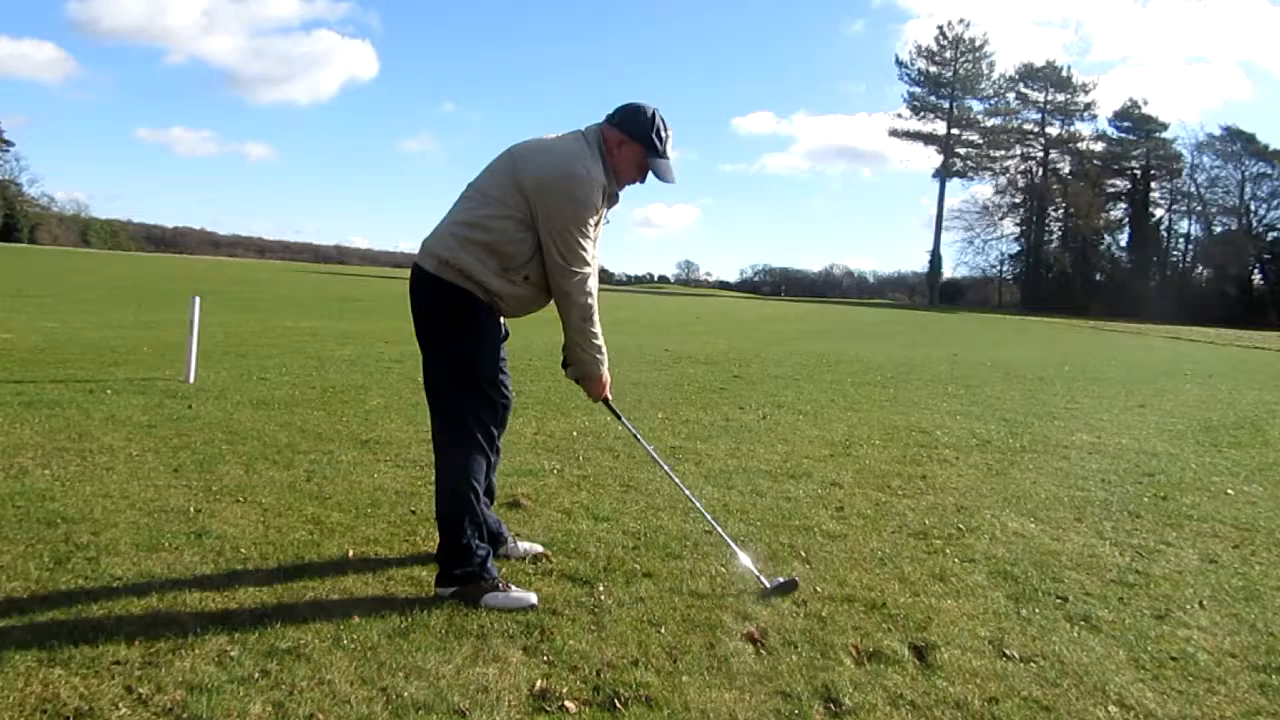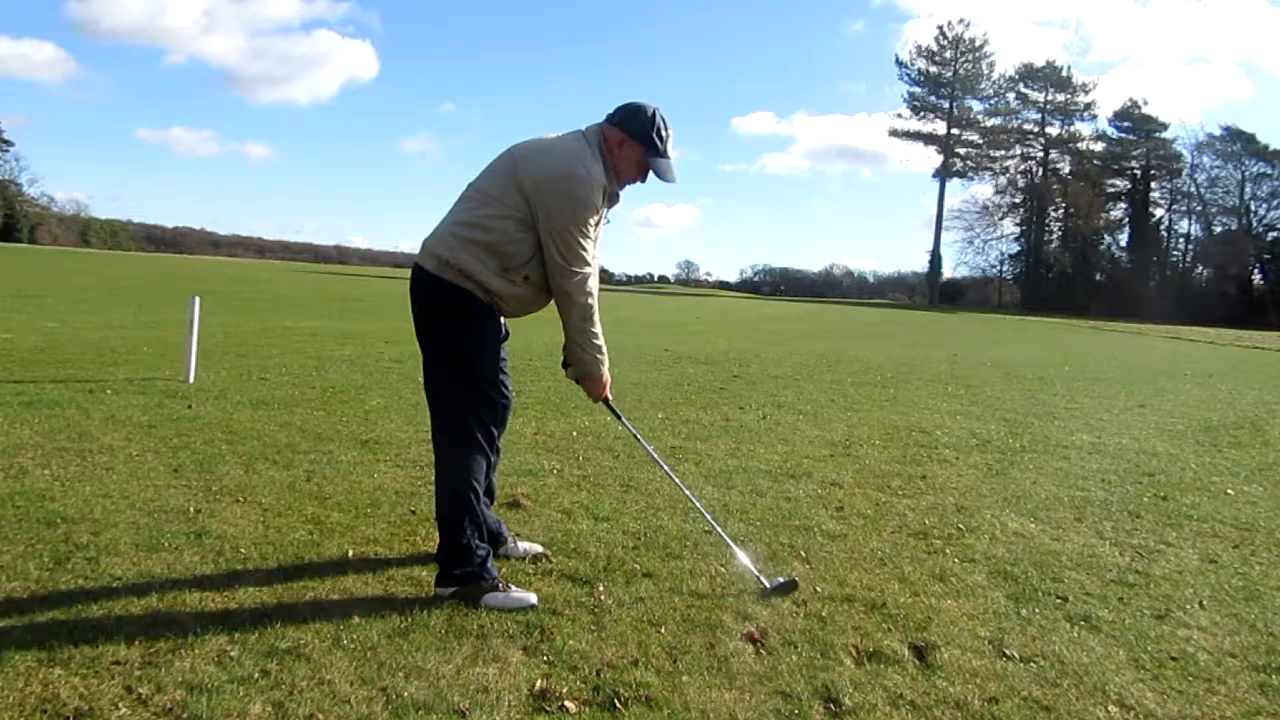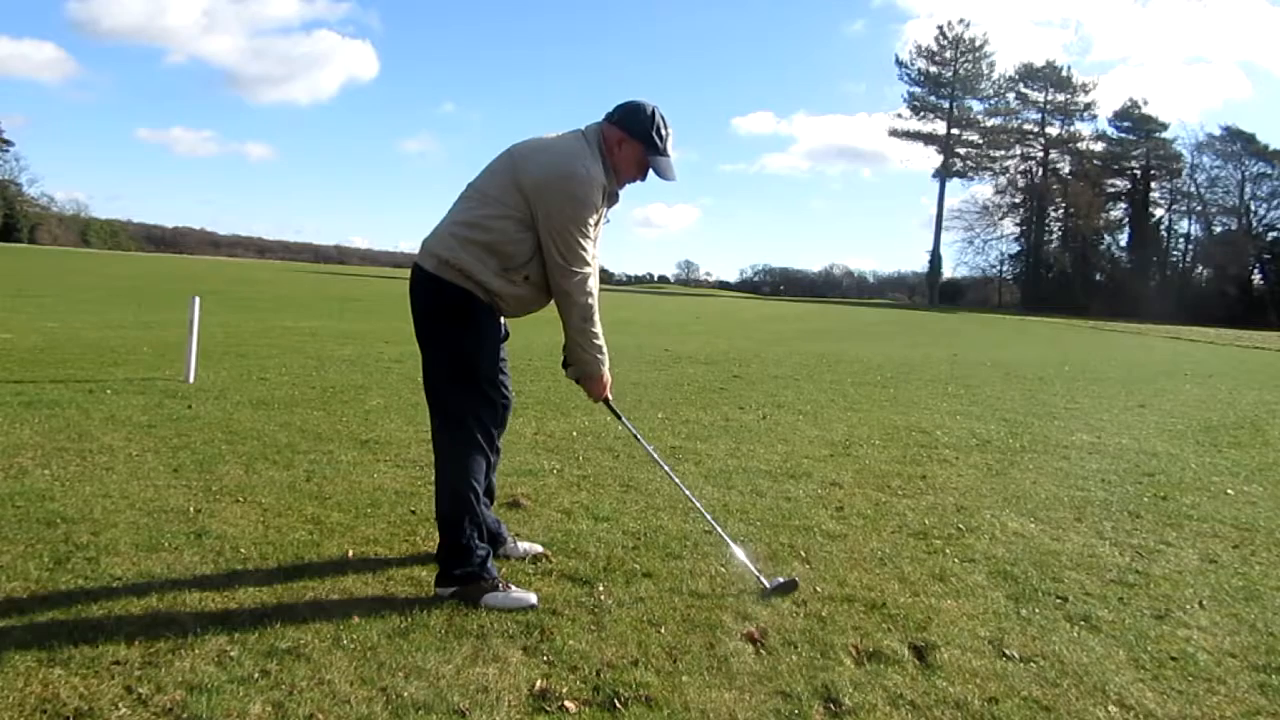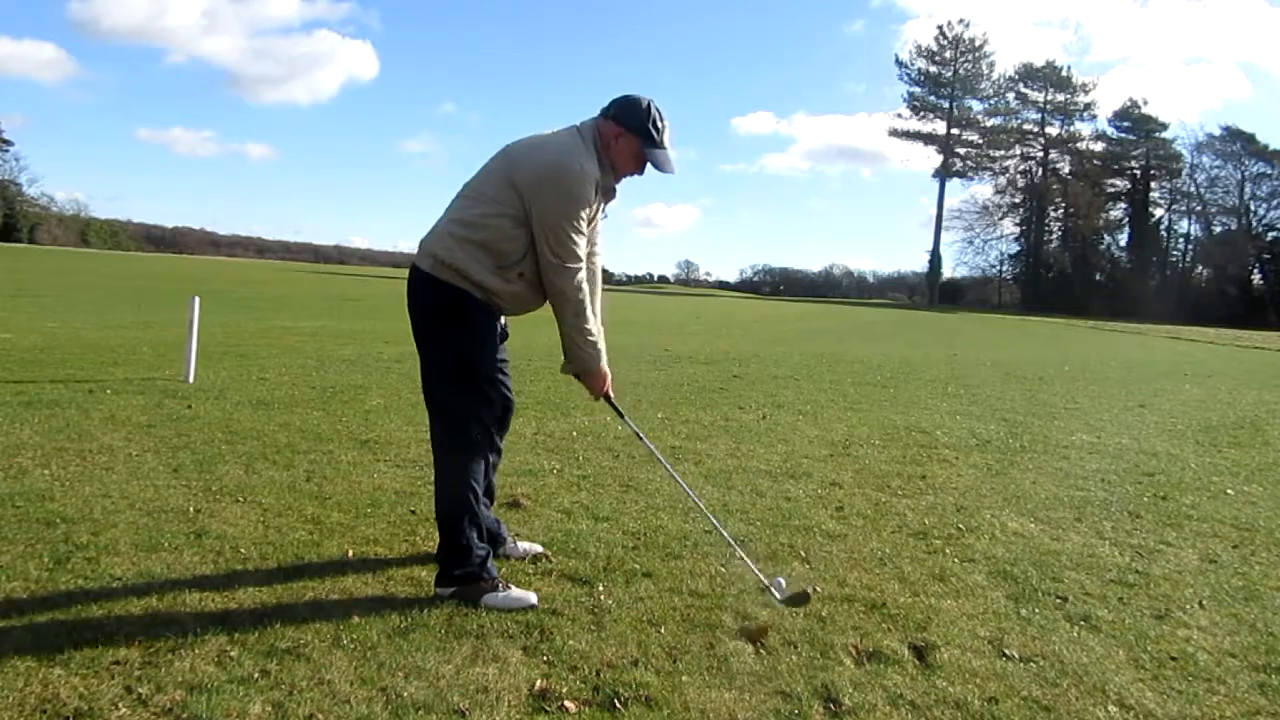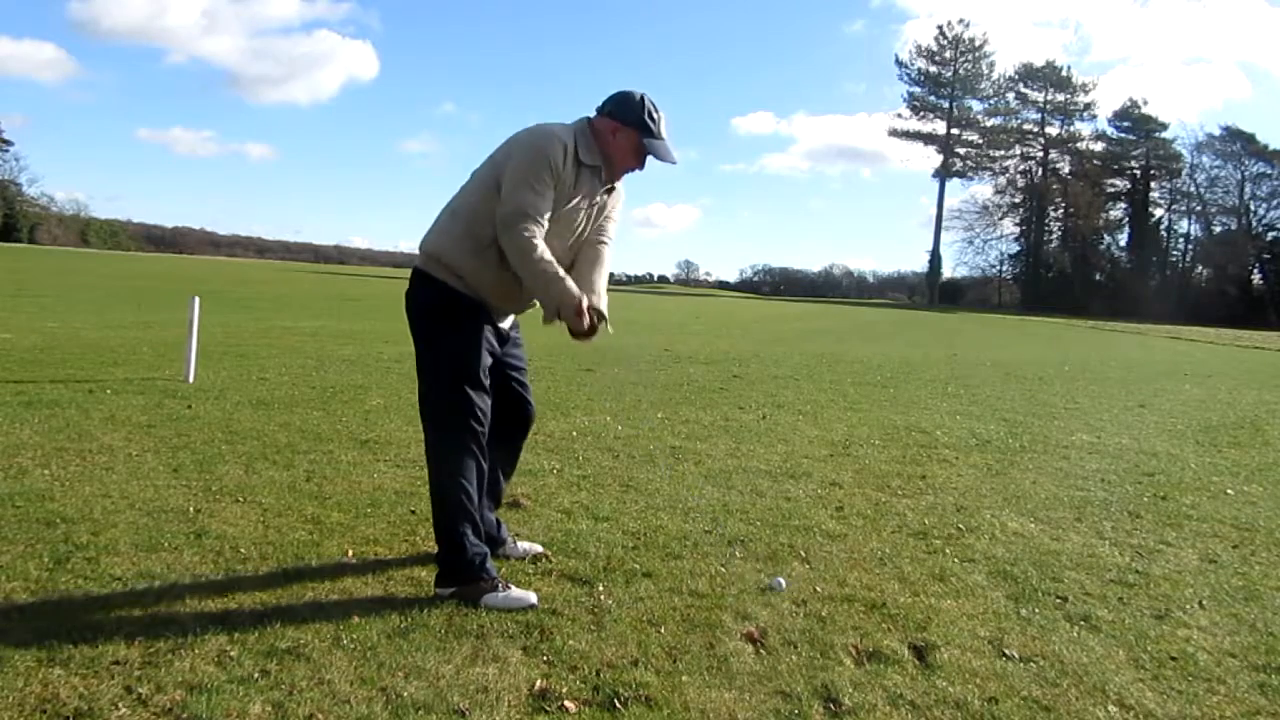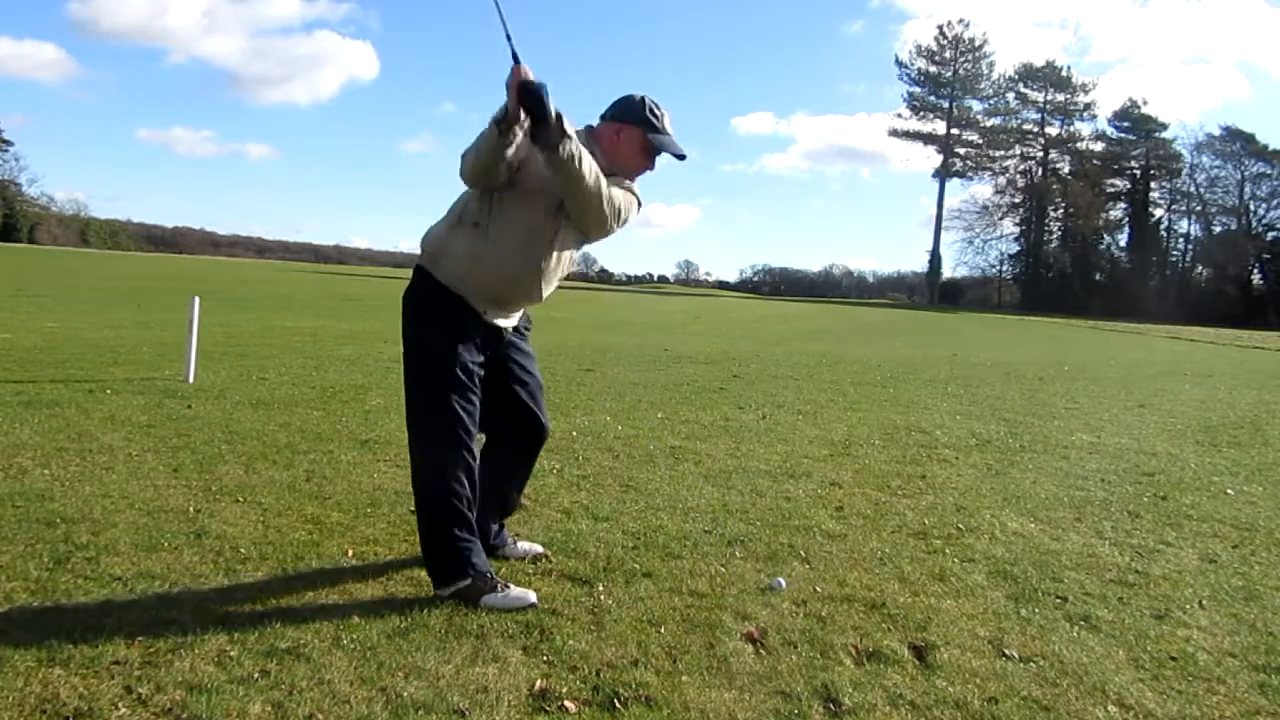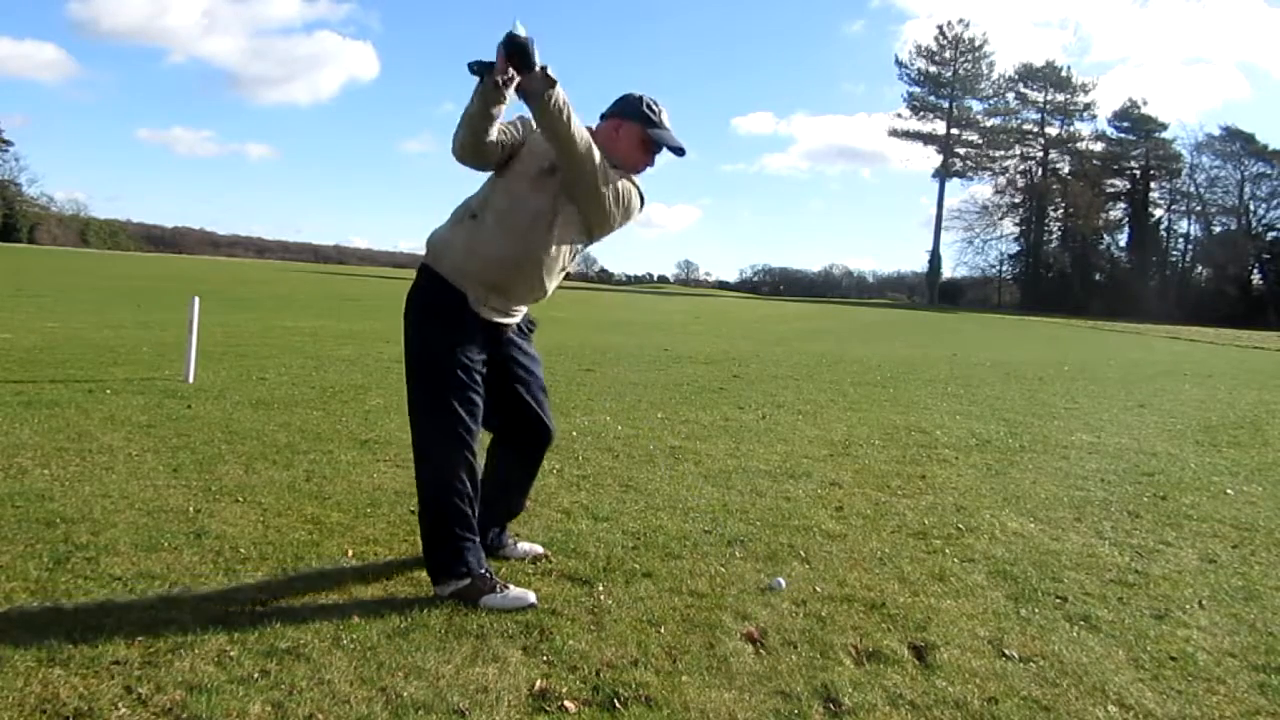
dt=0.2s
person 1, frame 1
left shoulder: (573, 163)
right shoulder: (574, 175)
left elbow: (577, 273)
right elbow: (573, 281)
left wrist: (582, 355)
right wrist: (592, 363)
left hip: (463, 292)
right hip: (455, 293)
left knee: (488, 414)
right knee: (468, 428)
left ankle: (482, 531)
right ankle: (464, 570)
person 1, frame 2
left shoulder: (578, 165)
right shoulder: (575, 175)
left elbow: (580, 275)
right elbow: (573, 282)
left wrist: (582, 355)
right wrist: (592, 363)
left hip: (467, 292)
right hip: (454, 291)
left knee: (489, 412)
right knee: (467, 427)
left ankle: (482, 531)
right ankle: (464, 570)
person 1, frame 3
left shoulder: (584, 167)
right shoulder: (574, 174)
left elbow: (581, 275)
right elbow: (573, 282)
left wrist: (583, 355)
right wrist: (593, 363)
left hip: (470, 293)
right hip: (453, 291)
left knee: (490, 412)
right knee: (468, 426)
left ankle: (481, 531)
right ankle: (464, 571)
person 1, frame 4
left shoulder: (591, 175)
right shoulder: (568, 169)
left elbow: (583, 267)
right elbow: (565, 278)
left wrist: (592, 352)
right wrist: (590, 358)
left hip: (478, 298)
right hip: (450, 292)
left knee: (492, 413)
right knee: (467, 427)
left ankle: (481, 530)
right ankle: (464, 572)
person 1, frame 5
left shoulder: (606, 190)
right shoulder: (547, 147)
left elbow: (594, 253)
right elbow: (520, 240)
left wrist: (592, 305)
right wrist: (564, 298)
left hip: (496, 309)
right hip: (448, 296)
left knee: (512, 416)
right knee: (461, 431)
left ankle: (482, 531)
right ankle: (462, 571)
person 1, frame 6
left shoulder: (621, 202)
right shoulder: (529, 140)
left elbow: (585, 195)
right elbow: (480, 174)
left wrist: (550, 133)
right wrist: (512, 116)
left hip: (504, 321)
right hip: (442, 299)
left knee: (524, 430)
right knee: (449, 436)
left ankle: (484, 534)
right ankle: (459, 572)
person 1, frame 7
left shoulder: (624, 197)
right shoulder: (535, 130)
left elbow: (575, 154)
right elbow: (471, 150)
left wrist: (546, 98)
right wrist: (494, 87)
left hip: (506, 317)
right hip: (444, 296)
left knee: (531, 431)
right knee: (451, 432)
left ankle: (487, 531)
right ankle: (457, 568)
